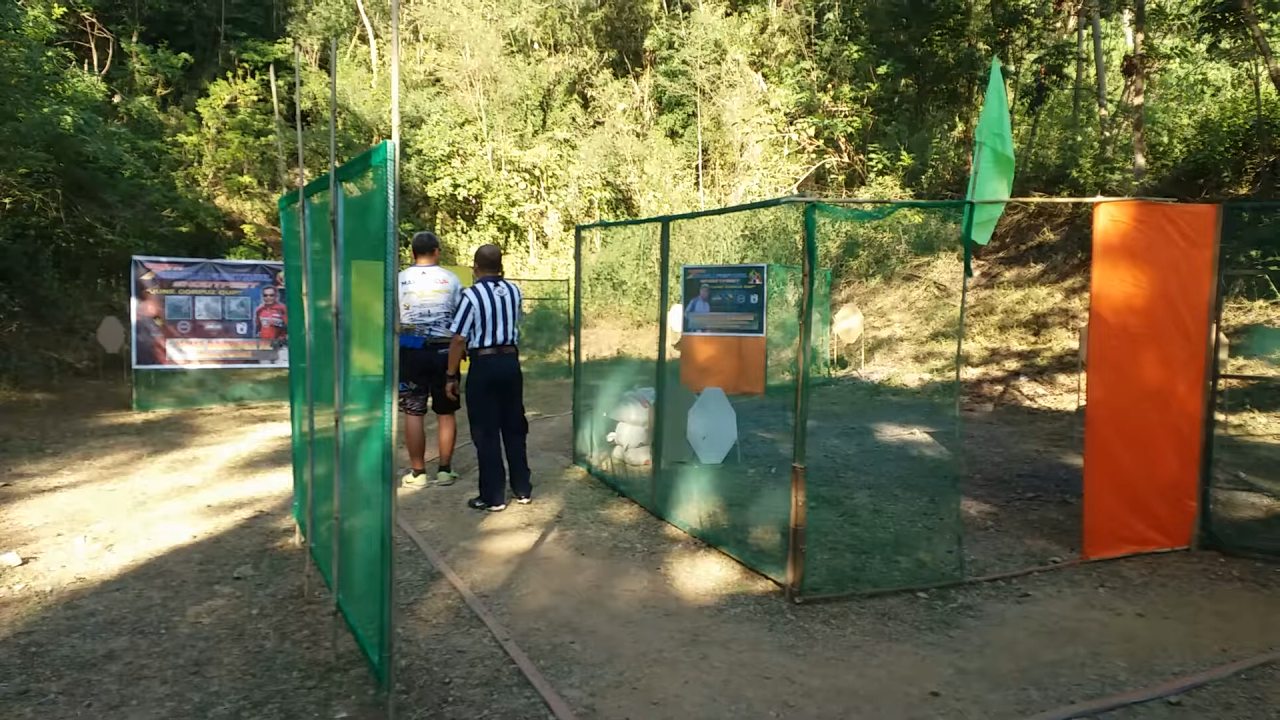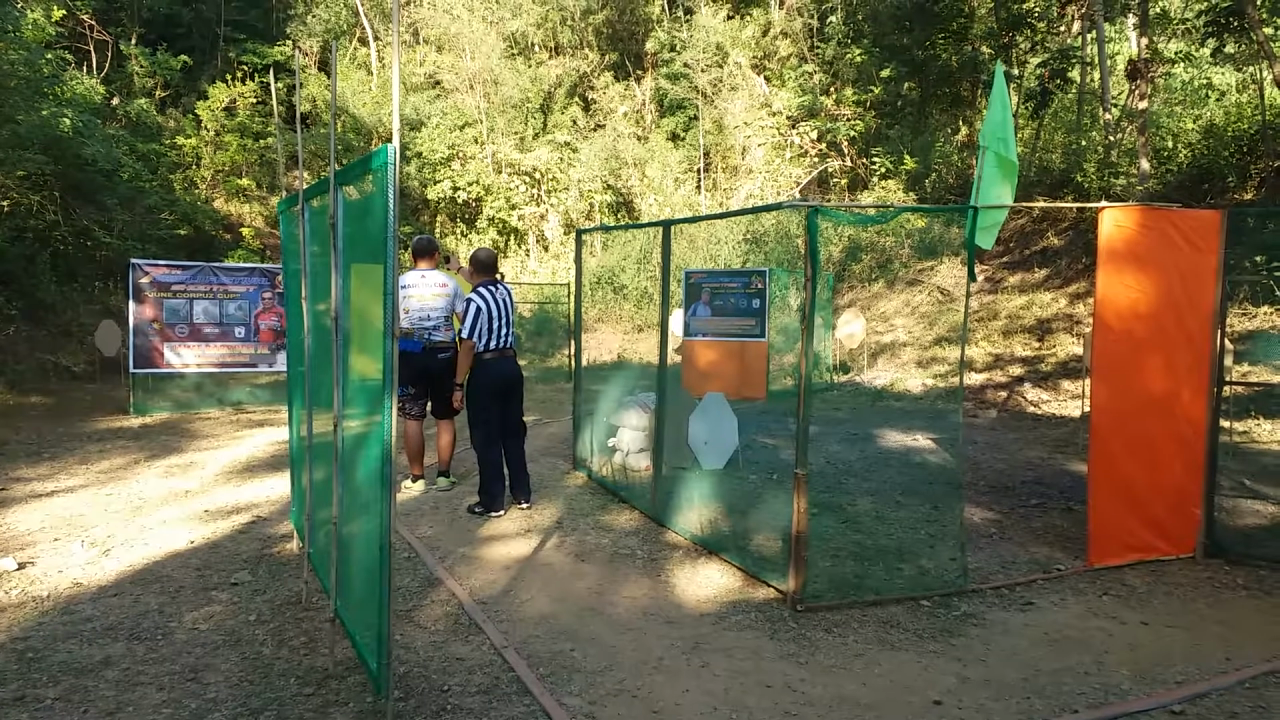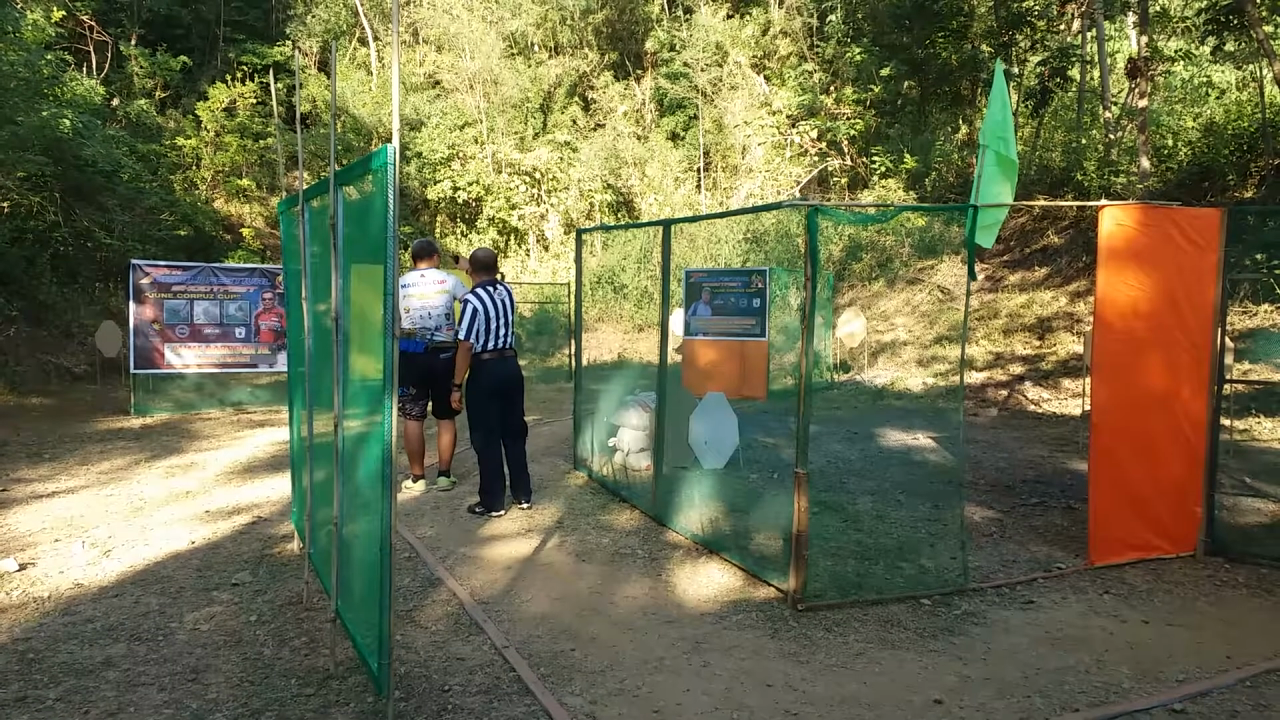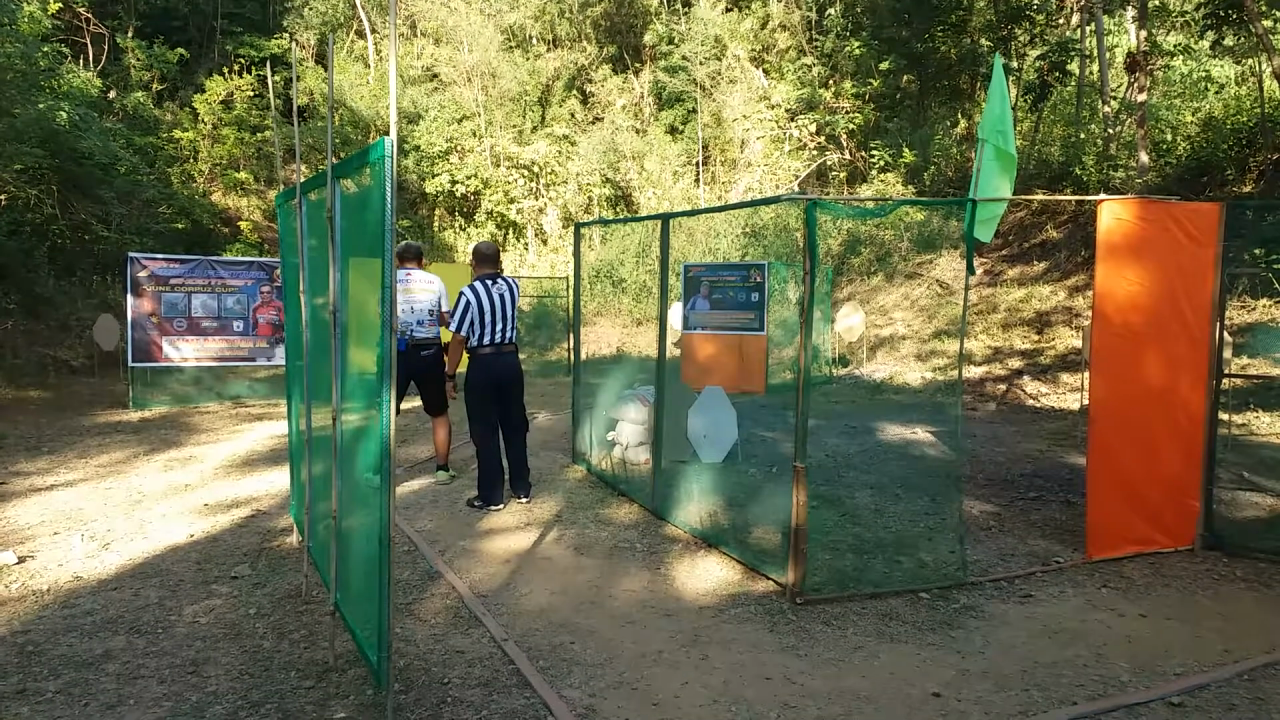
dt=0.7s
person 1, frame 1
left shoulder: (471, 295)
right shoulder: (514, 291)
left elbow: (459, 340)
left wrist: (451, 375)
left hip: (484, 367)
right hip: (510, 362)
left knee: (486, 433)
right knee: (515, 428)
left ankle: (493, 496)
right ankle: (522, 489)
person 1, frame 2
left shoulder: (474, 300)
right shoulder: (505, 291)
left elbow: (469, 345)
left wrist: (459, 385)
left hip: (486, 371)
right hip: (511, 366)
left knee: (486, 438)
right knee: (513, 432)
left ankle: (492, 502)
right ankle: (522, 494)
person 1, frame 3
left shoulder: (472, 300)
right shoulder: (506, 291)
left elbow: (466, 346)
left wrist: (457, 386)
right wrist: (465, 267)
left hip: (485, 372)
right hip: (511, 366)
left knee: (486, 438)
right knee: (514, 432)
left ankle: (493, 502)
right ankle: (522, 494)
person 1, frame 4
left shoulder: (469, 293)
right shoulder: (512, 286)
left elbow: (459, 338)
left wrist: (450, 375)
right wrist: (494, 273)
left hip: (483, 366)
right hip: (510, 361)
left knee: (485, 433)
right knee: (515, 426)
left ankle: (491, 496)
right ankle: (522, 489)
person 2, frame 1
left shoulder: (401, 279)
right shoulder: (450, 279)
left hip: (412, 350)
right hip: (444, 350)
left knee: (414, 413)
right knee: (446, 413)
left ankle: (418, 472)
right ankle: (445, 470)
person 2, frame 2
left shoulder: (400, 283)
right shoulder: (450, 282)
left hip: (411, 355)
right hip: (444, 354)
left knee: (413, 418)
right knee: (445, 418)
left ankle: (417, 478)
right ankle: (443, 475)
person 2, frame 3
left shoulder: (400, 284)
right shoulder: (448, 280)
left hip: (412, 355)
right hip: (445, 354)
left knee: (413, 419)
right knee: (446, 418)
left ankle: (417, 478)
right ankle: (444, 475)
person 2, frame 4
right shoulder: (435, 282)
right elbow: (445, 319)
left hip: (397, 352)
right hip: (428, 352)
right knee: (439, 414)
right ankle: (443, 469)
